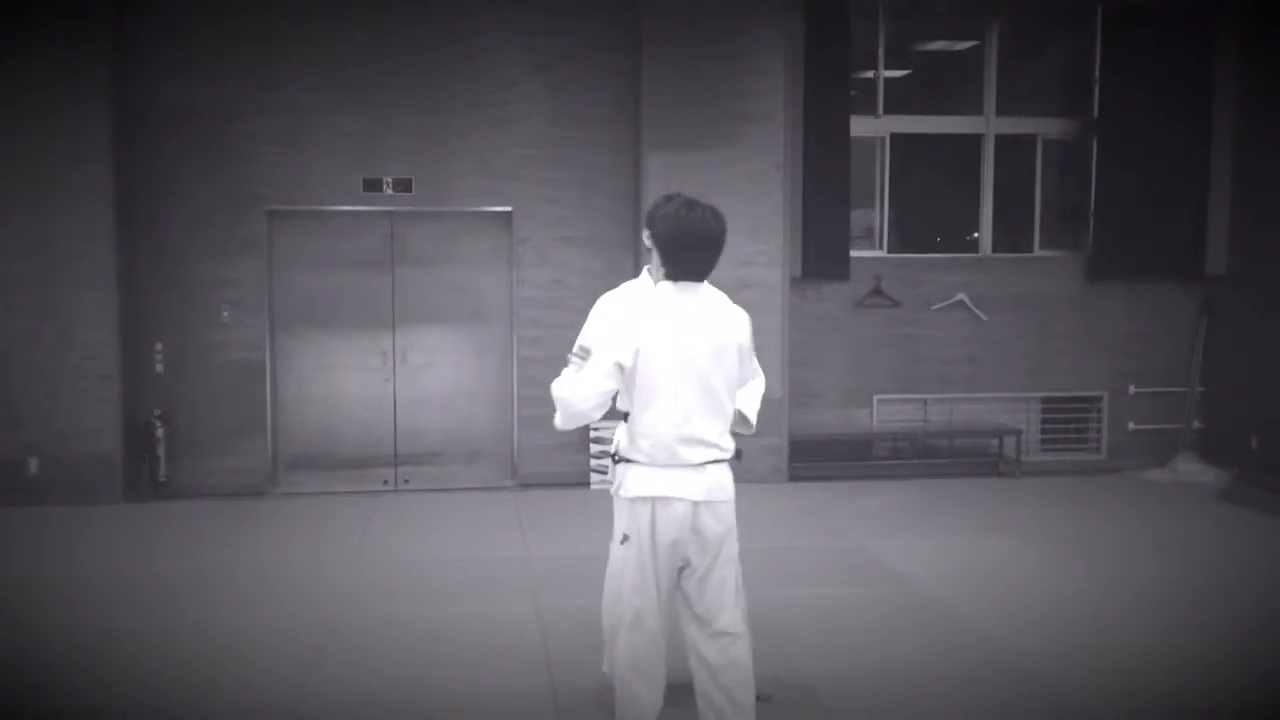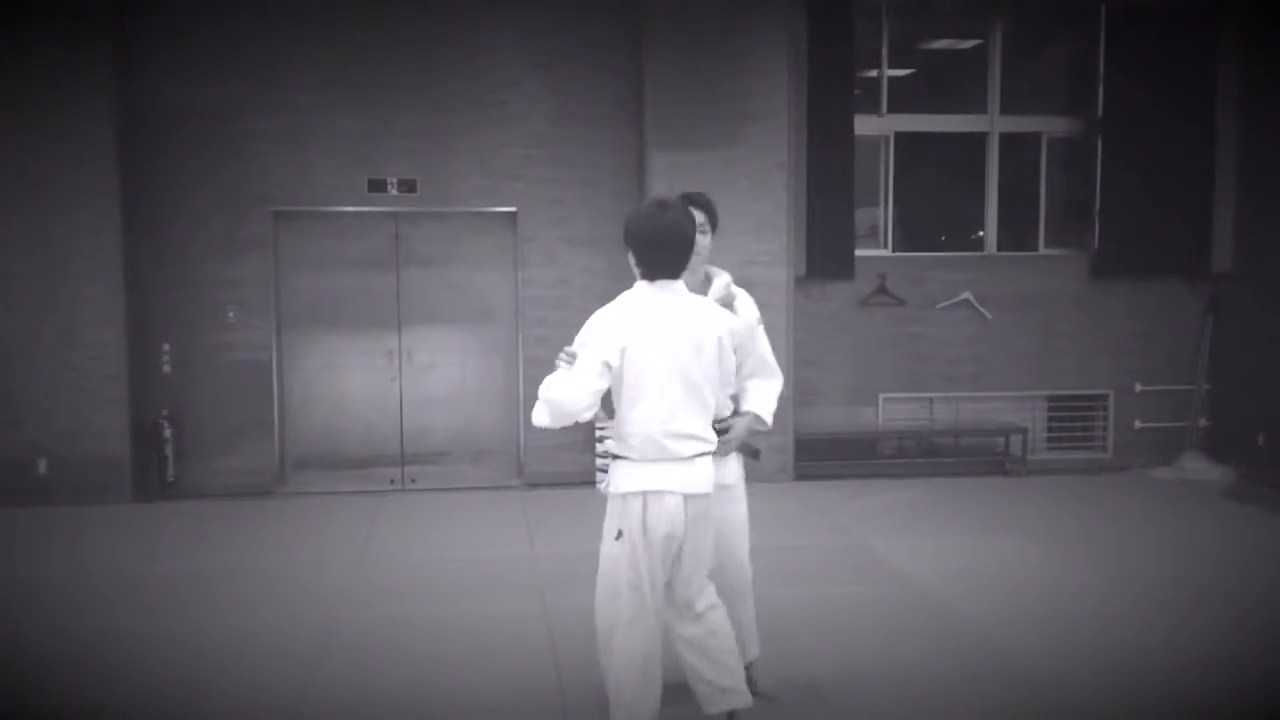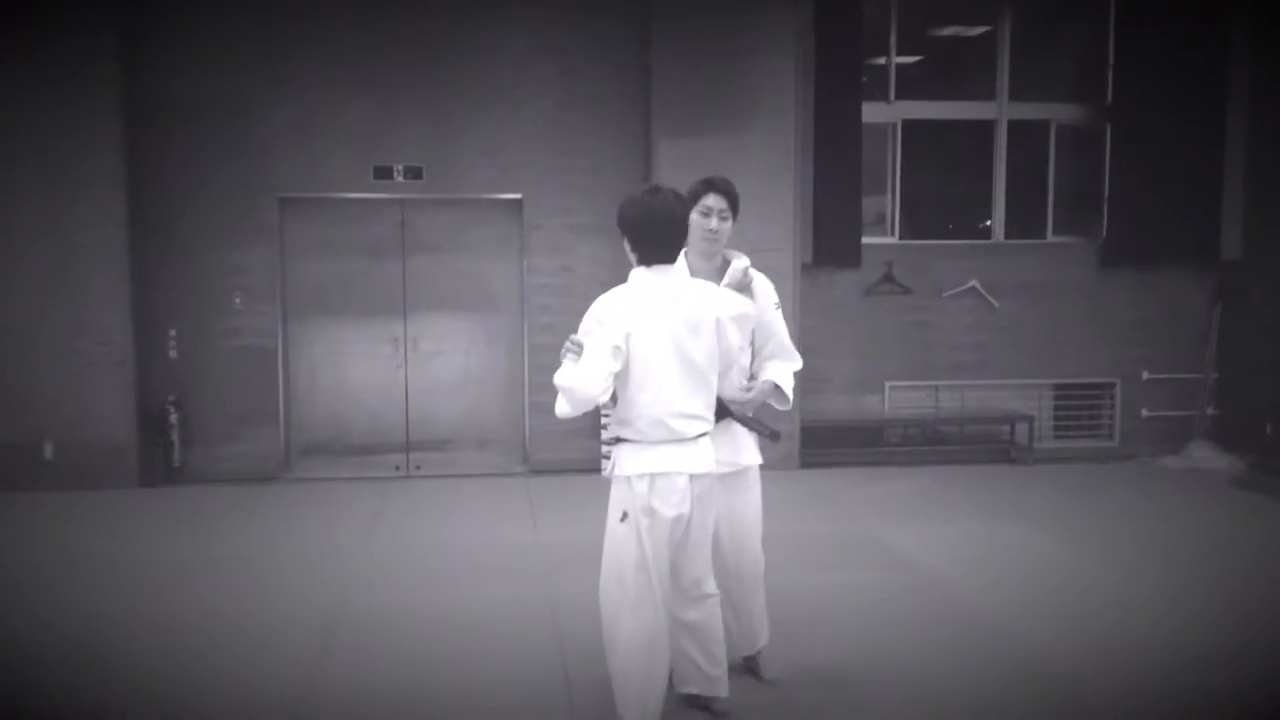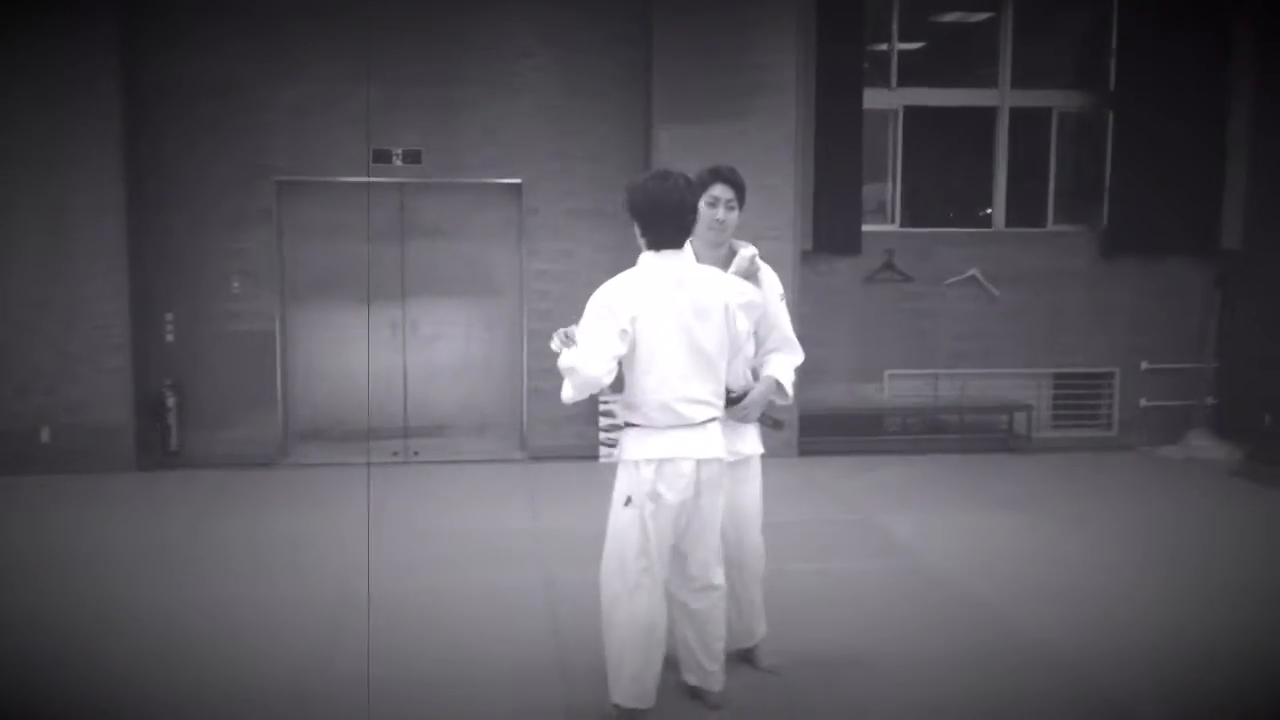
dt=0.2s
person 1, frame 1
left shoulder: (627, 319)
right shoulder: (735, 322)
left elbow: (578, 406)
left wrist: (577, 367)
left hip: (649, 490)
right hip: (713, 488)
left knee: (635, 621)
right knee: (719, 620)
person 1, frame 2
left shoulder: (614, 321)
right shoulder: (717, 319)
left elbow: (570, 404)
left wrist: (561, 375)
left hip: (640, 484)
right hip: (696, 479)
left knee: (629, 614)
right knee: (695, 598)
person 1, frame 3
left shoulder: (614, 307)
right shoulder: (717, 302)
left elbow: (586, 391)
right elbow: (732, 384)
left wrist: (570, 363)
left hip: (643, 467)
right hip: (698, 461)
left knee: (634, 596)
right knee: (694, 583)
person 1, frame 4
left shoulder: (621, 292)
right shoulder: (725, 288)
left elbow: (590, 373)
right elbow: (737, 371)
left wrist: (566, 350)
left hip: (650, 451)
right hip: (707, 446)
left knee: (633, 577)
right knee: (701, 571)
person 2, frame 1
left shoulder: (715, 305)
right shoulder: (618, 304)
left elbow: (745, 374)
right elbow: (592, 379)
left wrist: (730, 420)
right wrist: (589, 367)
left hip: (703, 453)
right hip: (644, 454)
left knee: (715, 565)
right knee: (639, 568)
left ankle: (729, 667)
right ankle: (630, 677)
person 2, frame 2
left shoulder: (735, 300)
left elbow: (760, 374)
left wrist: (743, 425)
left hip: (716, 449)
left knee: (728, 562)
left ankle: (738, 662)
person 2, frame 3
left shoulder: (754, 285)
left elbow: (780, 356)
left wrist: (764, 389)
left hip: (732, 438)
left knee: (741, 553)
left ankle: (746, 650)
person 2, frame 4
left shoulder: (759, 276)
left elbow: (782, 350)
left wrist: (763, 392)
left hip: (734, 427)
left knee: (742, 542)
left ankle: (745, 639)
